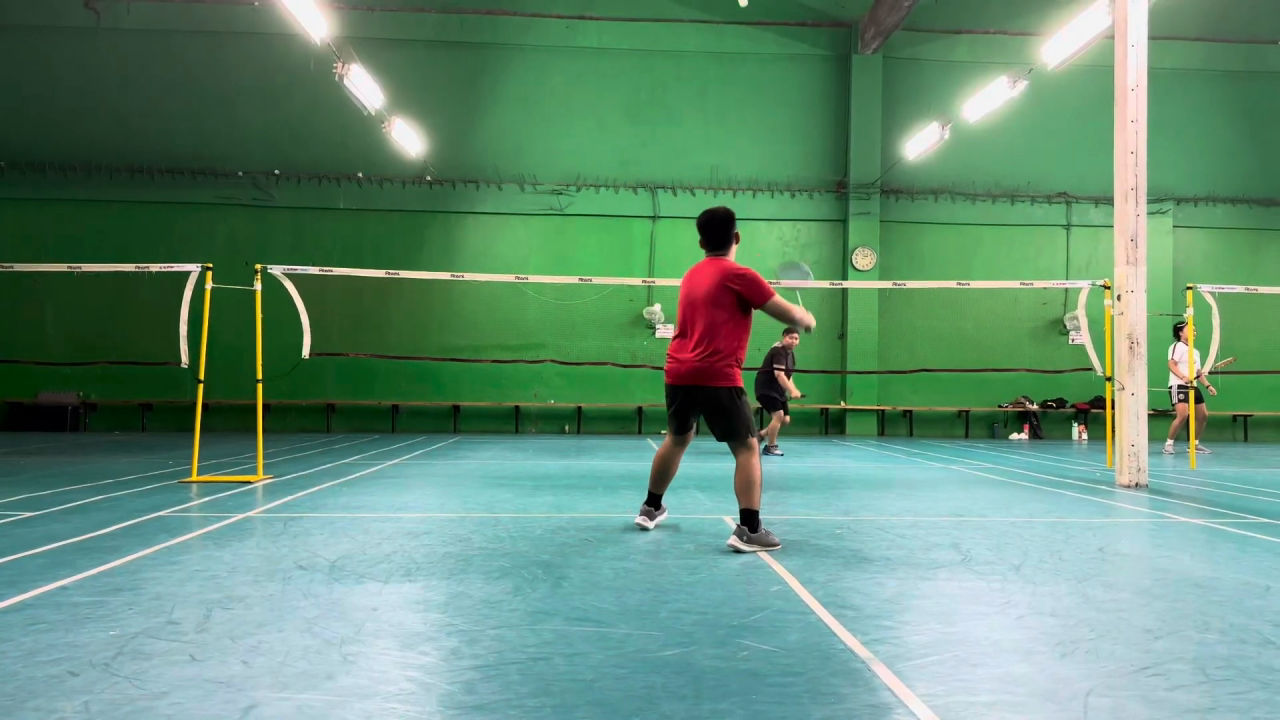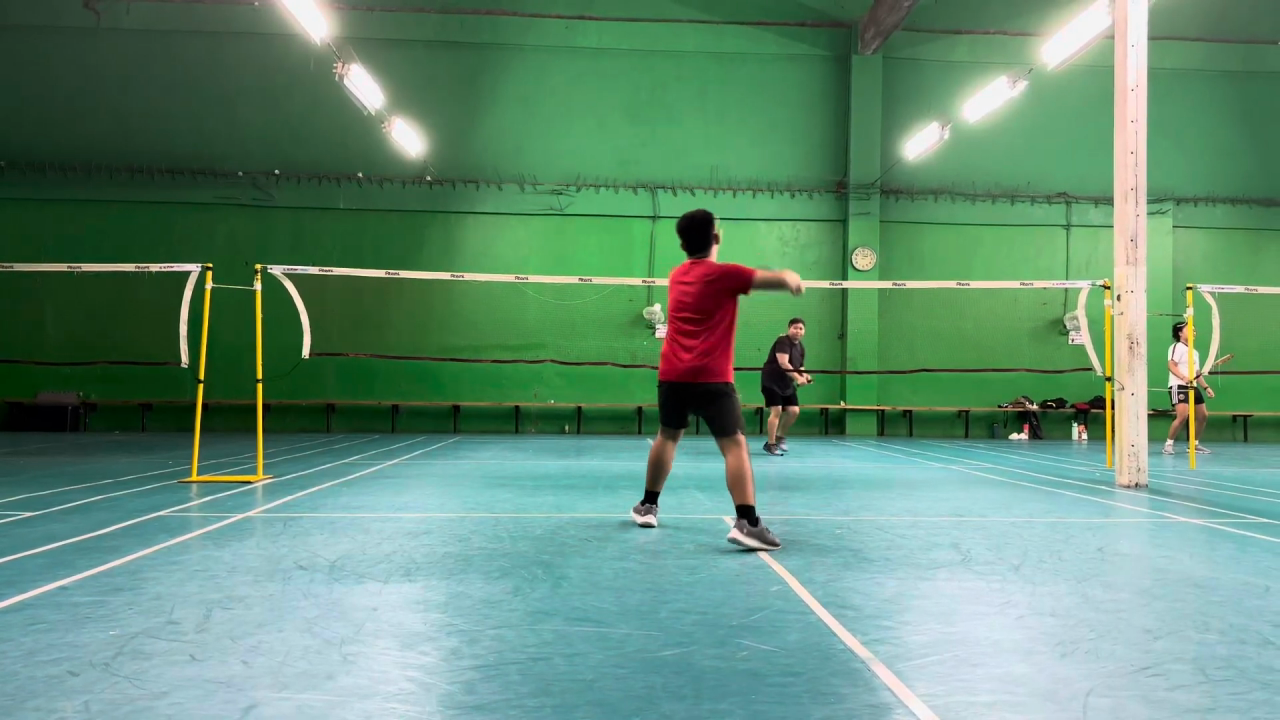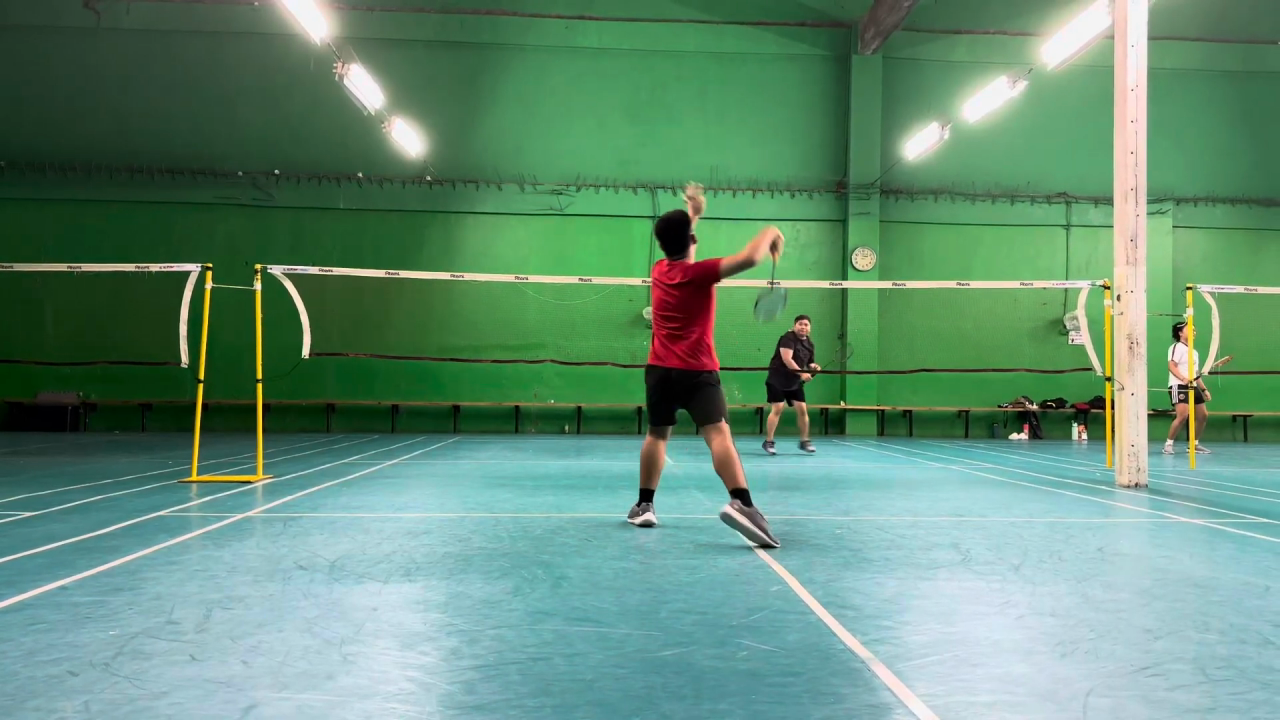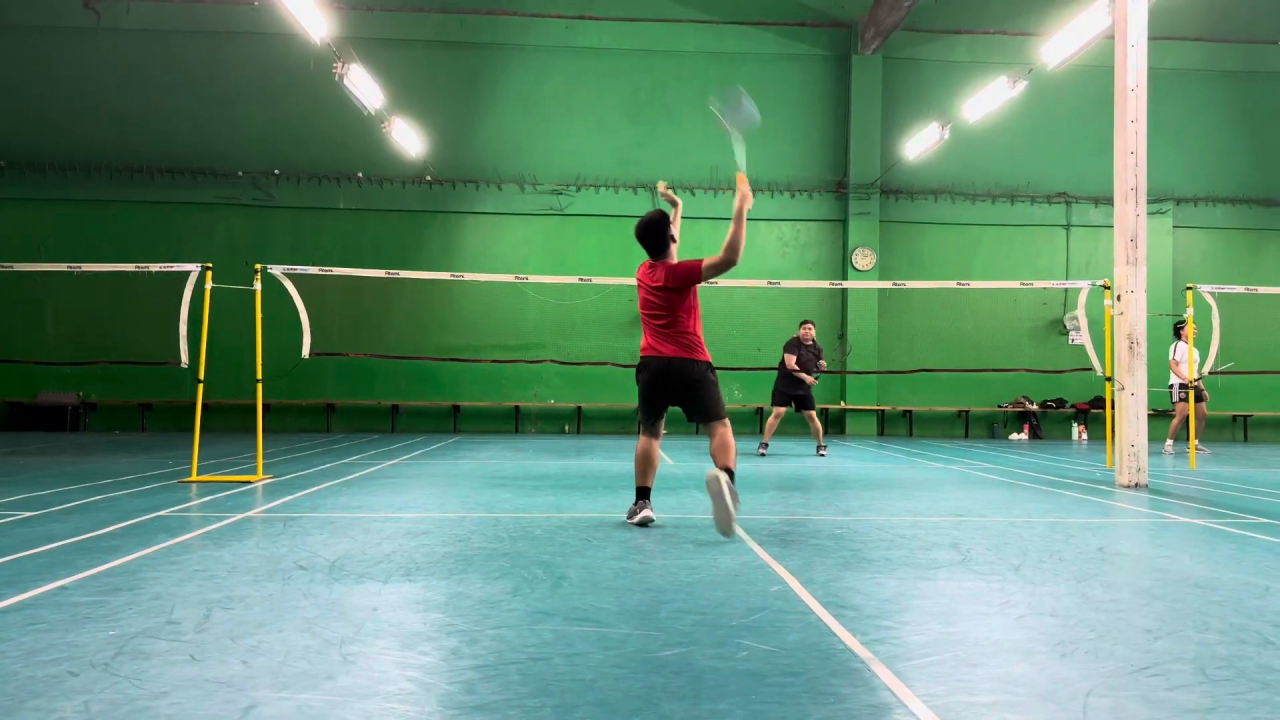
dt=0.1s
person 1, frame 1
left shoulder: (691, 279)
right shoulder: (740, 277)
right elbow: (788, 315)
right wrist: (807, 318)
left hip: (678, 376)
right hip: (718, 379)
left knee: (676, 440)
right knee: (747, 449)
left ankle: (651, 508)
right ankle: (749, 529)
person 1, frame 2
left shoulder: (677, 275)
right shoulder: (723, 274)
right elbow: (779, 279)
right wrist: (793, 280)
left hip: (671, 374)
right hip: (710, 377)
left knee: (667, 436)
right knee: (735, 446)
left ankle: (647, 506)
right ankle: (748, 523)
person 1, frame 3
left shoulder: (658, 272)
right shoulder: (698, 272)
left elbow: (679, 250)
right elbow: (748, 259)
left wrist: (693, 211)
right wrist: (770, 237)
left hip: (659, 369)
right hip: (696, 369)
left knee: (656, 434)
right knee: (719, 436)
left ankle: (644, 505)
right ankle: (741, 506)
person 1, frame 4
left shoulder: (644, 272)
right shoulder: (679, 273)
left elbow: (662, 242)
right elbow: (729, 258)
left wrist: (675, 209)
right wrist: (741, 207)
left hip: (652, 364)
right hip: (690, 361)
left knee: (650, 434)
right knee: (720, 427)
left ankle: (641, 503)
right ankle: (724, 476)
